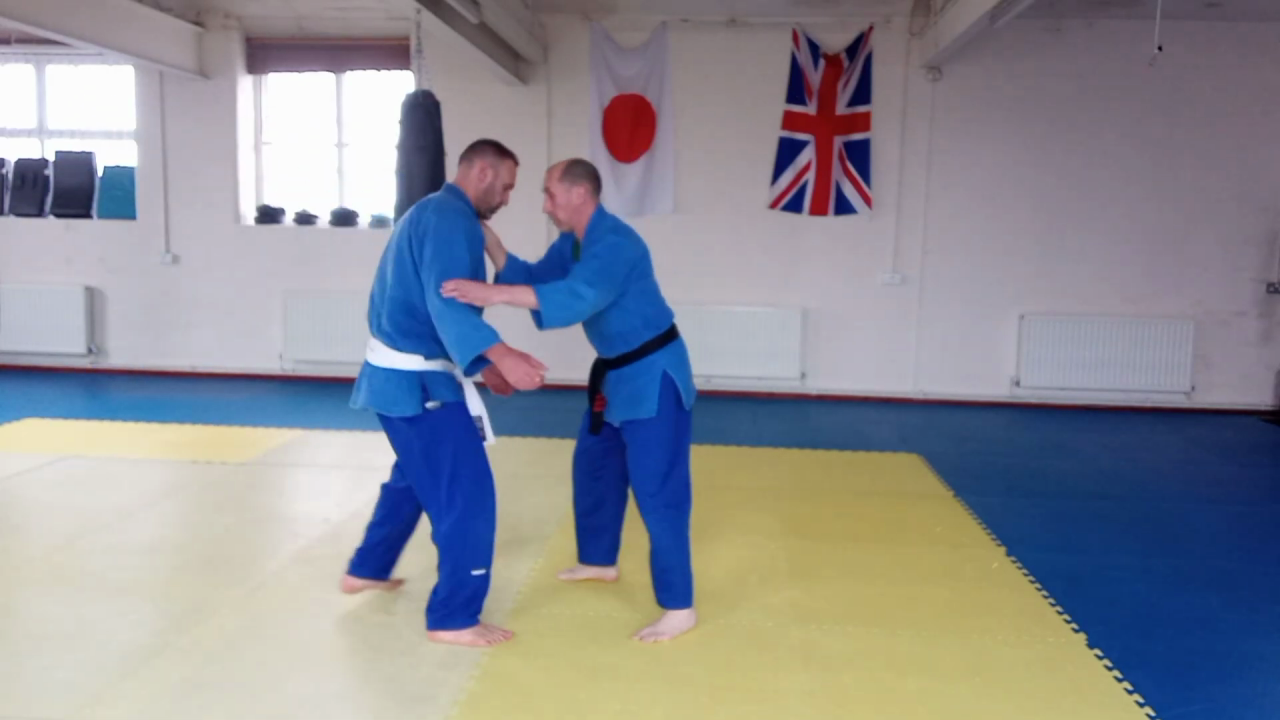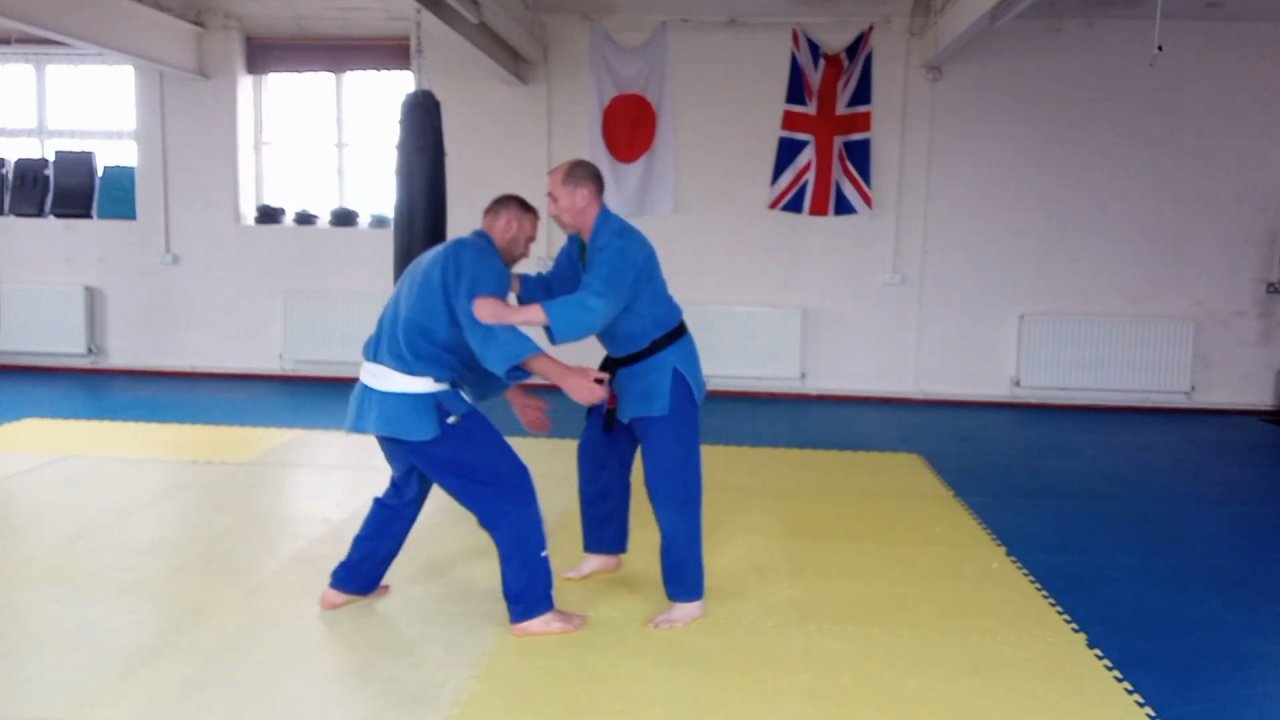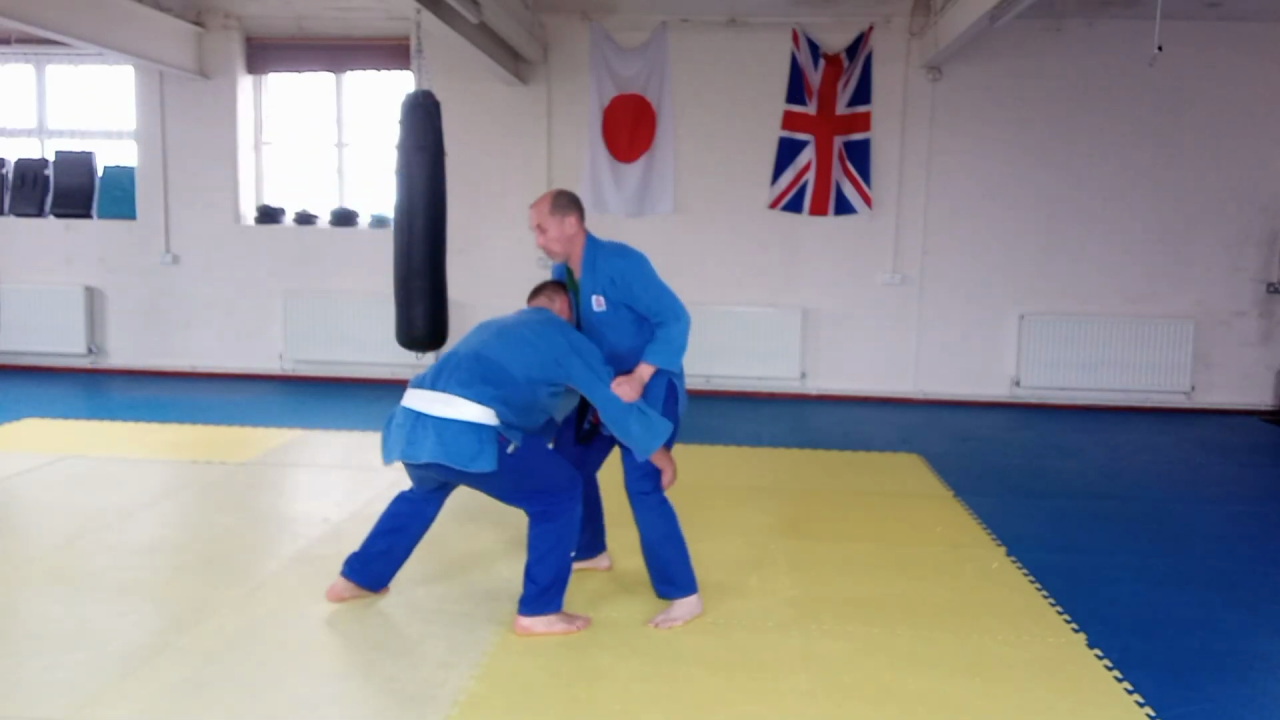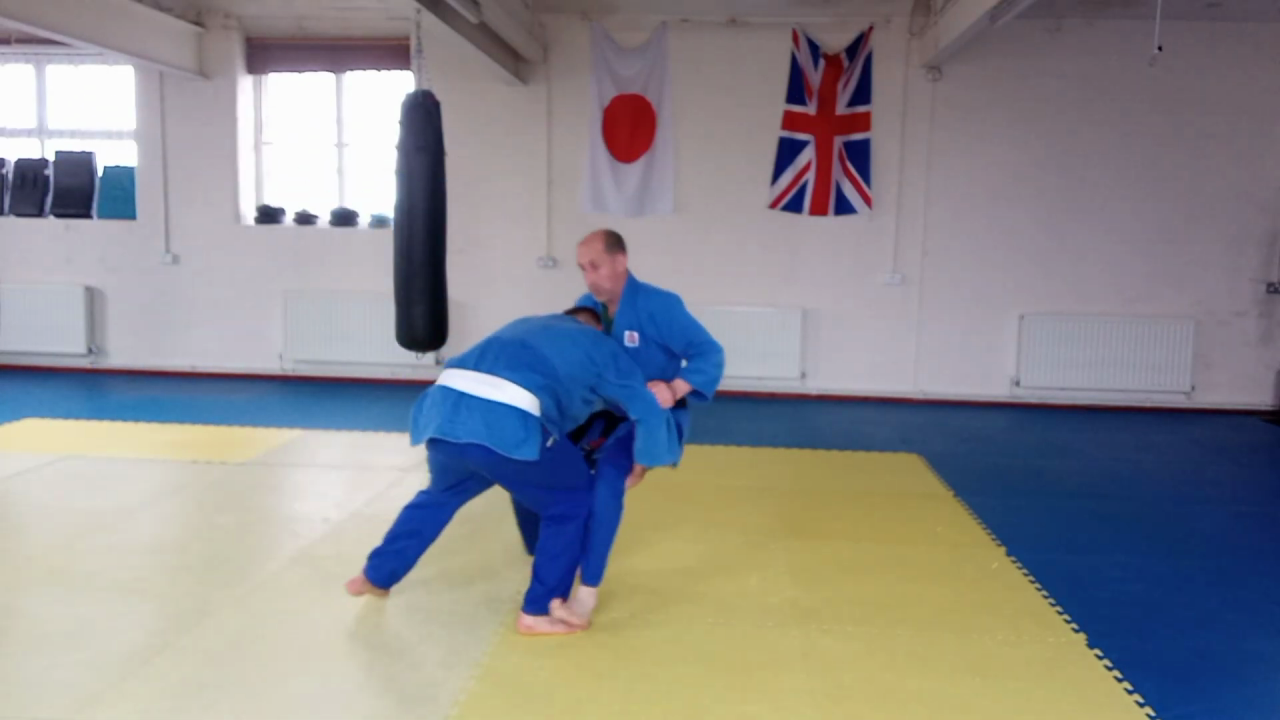
dt=0.5s
person 1, frame 1
left shoulder: (616, 242)
right shoulder: (572, 243)
left elbow: (578, 297)
right elbow: (532, 278)
left wrist: (492, 294)
right wrist: (485, 237)
left hip: (655, 374)
right hip: (618, 372)
left knee: (656, 487)
right knee: (594, 466)
left ankle: (679, 607)
right ankle: (599, 561)
person 1, frame 2
left shoulder: (620, 245)
right shoulder: (580, 243)
left elbow: (592, 309)
right elbow: (551, 289)
left wrist: (513, 316)
left hip: (664, 371)
right hip: (628, 369)
left knee: (671, 484)
right knee: (599, 457)
left ankle: (688, 598)
right ankle: (604, 551)
person 1, frame 3
left shoulder: (621, 263)
right shoulder: (562, 272)
left elbow: (675, 320)
left wrist: (638, 379)
left hip: (649, 386)
right hip: (608, 386)
left knee: (643, 485)
right knee: (567, 465)
left ankle: (684, 595)
right ankle: (592, 553)
person 1, frame 4
left shoulder: (660, 307)
right shoulder: (586, 308)
left elbow: (709, 355)
left wrist: (674, 390)
right hip: (607, 420)
left knee: (609, 481)
left ankle: (587, 588)
person 2, frame 1
left shoulder: (434, 215)
right shoulder: (448, 217)
right elbow: (448, 302)
left wrist: (485, 360)
right wrist: (500, 356)
left hip: (394, 372)
right hip: (417, 379)
left knee: (416, 476)
right knee: (466, 493)
left ankle: (367, 567)
right ankle: (453, 618)
person 2, frame 2
left shoulder: (446, 257)
right shoulder: (477, 259)
right elbow: (486, 331)
left wrist: (514, 394)
right wrist: (560, 374)
left hip: (379, 394)
right hip: (419, 402)
left knee: (408, 485)
right knee: (509, 488)
left ankle: (349, 584)
right ankle: (532, 611)
person 2, frame 3
left shoulder: (496, 326)
right shoulder: (563, 336)
right elbow: (618, 404)
right wrist: (663, 459)
left hip: (411, 421)
right hip: (466, 435)
left knee: (425, 492)
right knee: (560, 492)
left ankle: (357, 578)
right ankle: (537, 612)
person 2, frame 4
left shoulder: (527, 327)
right shoulder: (602, 346)
right elbow: (652, 414)
right wrist: (639, 467)
left hip: (442, 407)
right hip: (504, 422)
left knee: (443, 493)
right knee: (573, 500)
left ankle: (376, 575)
right ankle: (541, 611)
